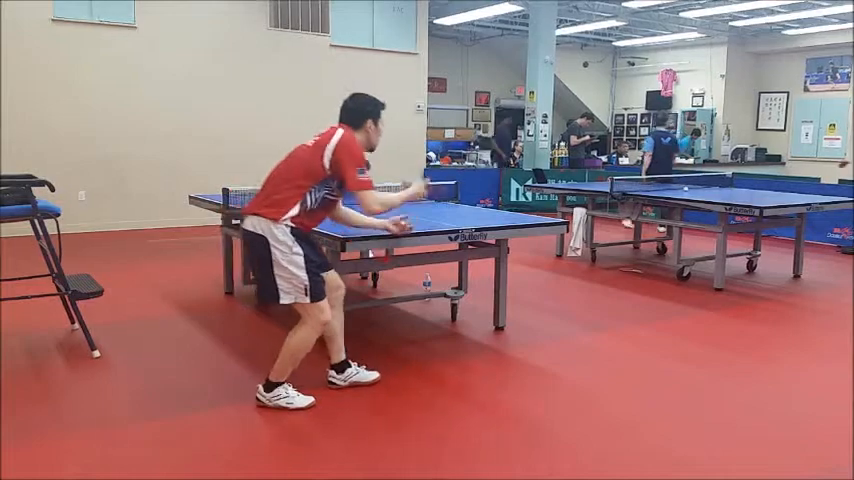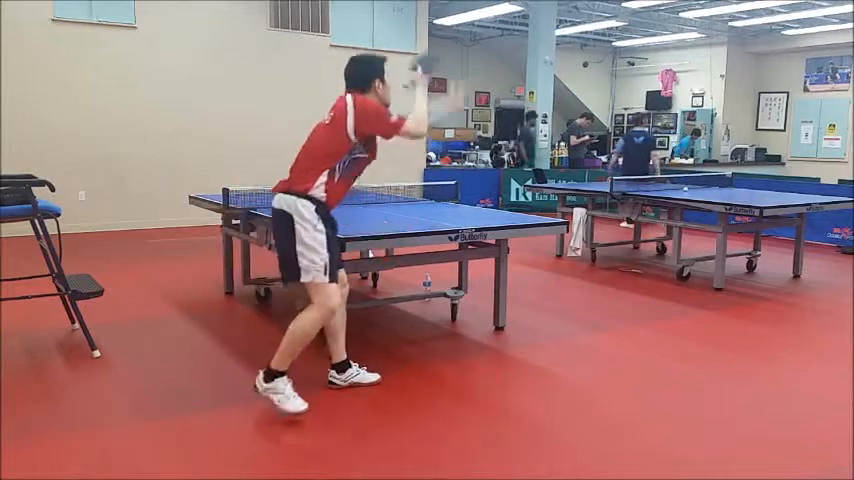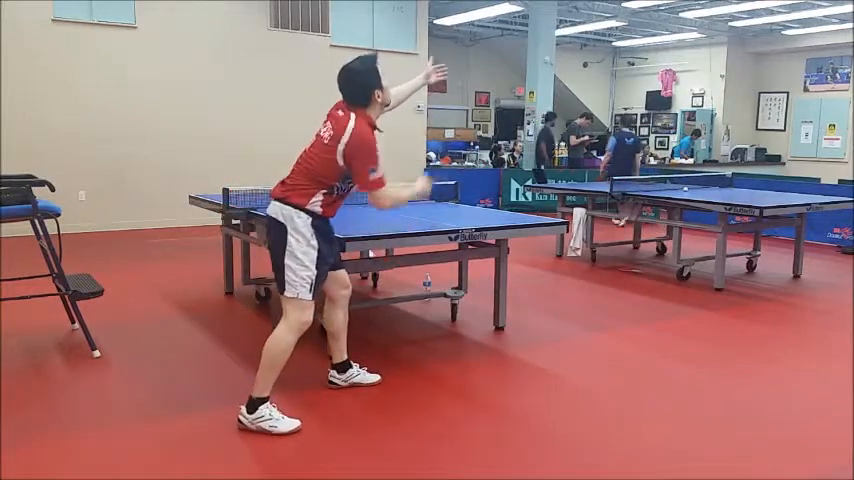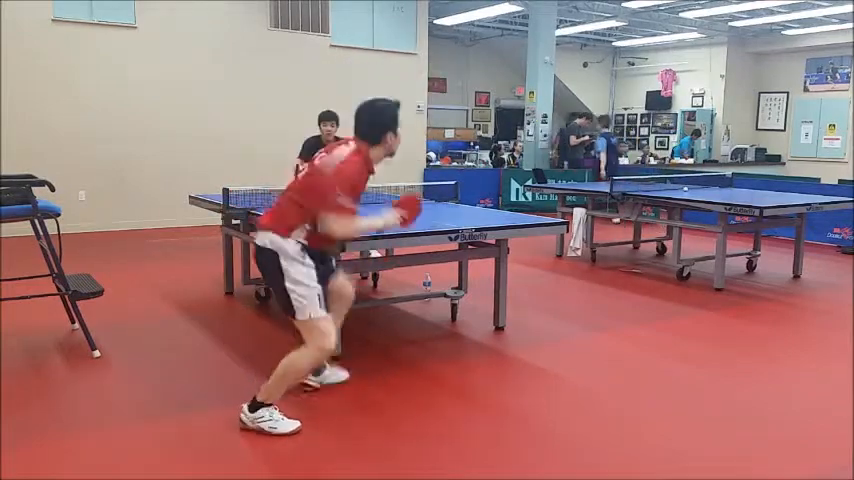
dt=0.5s
person 1, frame 1
left shoulder: (335, 142)
right shoulder: (346, 143)
left elbow: (334, 209)
right elbow: (372, 203)
left wrist: (382, 225)
right wrist: (409, 194)
left hip: (284, 227)
right hip: (272, 230)
left knee: (334, 289)
right knee: (318, 316)
left ankle: (341, 369)
right ankle: (272, 389)
person 1, frame 2
left shoulder: (353, 108)
right shoulder: (364, 107)
left elbow: (404, 128)
right elbow: (417, 129)
left wrist: (428, 97)
right wrist: (420, 88)
left hip: (308, 207)
right hip: (301, 208)
left knee: (339, 289)
right knee: (327, 302)
left ankle: (341, 368)
right ankle: (273, 377)
person 1, frame 3
left shoulder: (344, 112)
right shoulder: (360, 135)
left elbow: (387, 103)
right elbow: (379, 198)
left wrist: (422, 80)
right wrist: (416, 189)
left hip: (307, 216)
right hip: (296, 219)
left knee: (339, 288)
right knee: (299, 317)
left ankle: (341, 368)
right ankle: (255, 408)
person 1, frame 4
left shoulder: (351, 154)
right shoulder: (349, 164)
right elbow: (336, 226)
right wrist: (382, 222)
left hip: (297, 243)
right hip: (282, 247)
left knee: (343, 291)
right knee: (323, 342)
left ankle: (316, 370)
right ankle: (258, 408)
